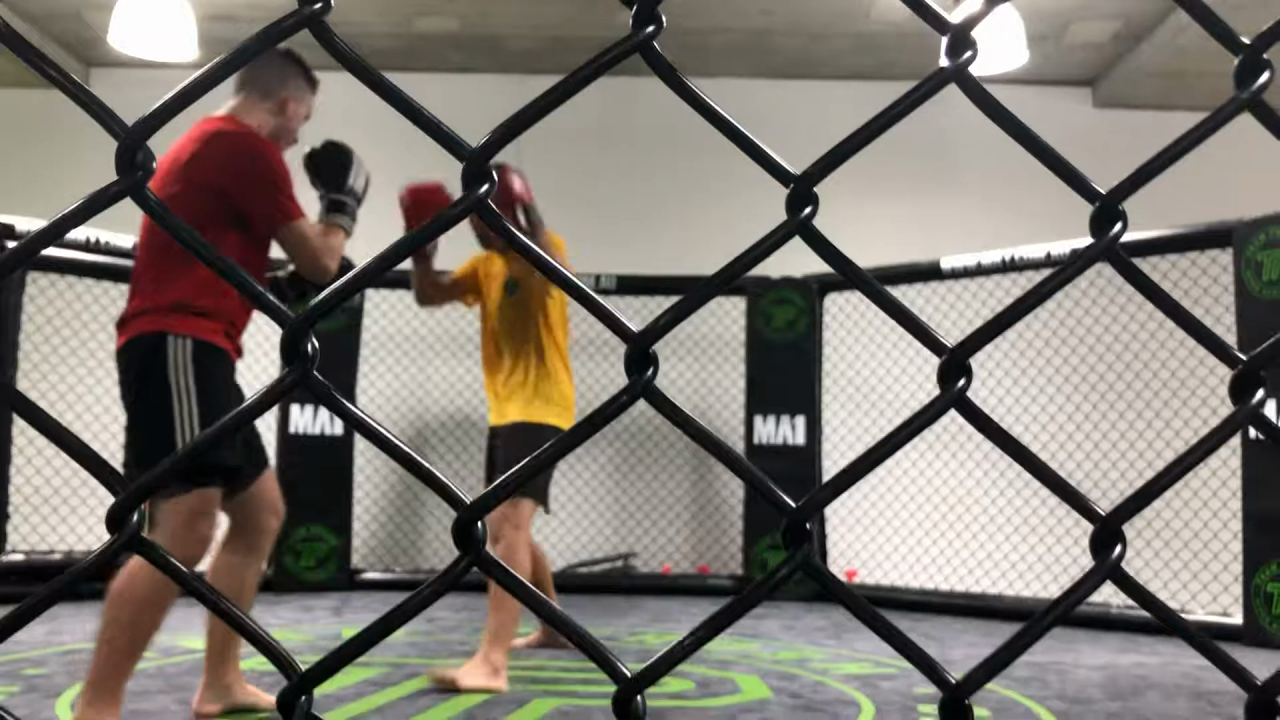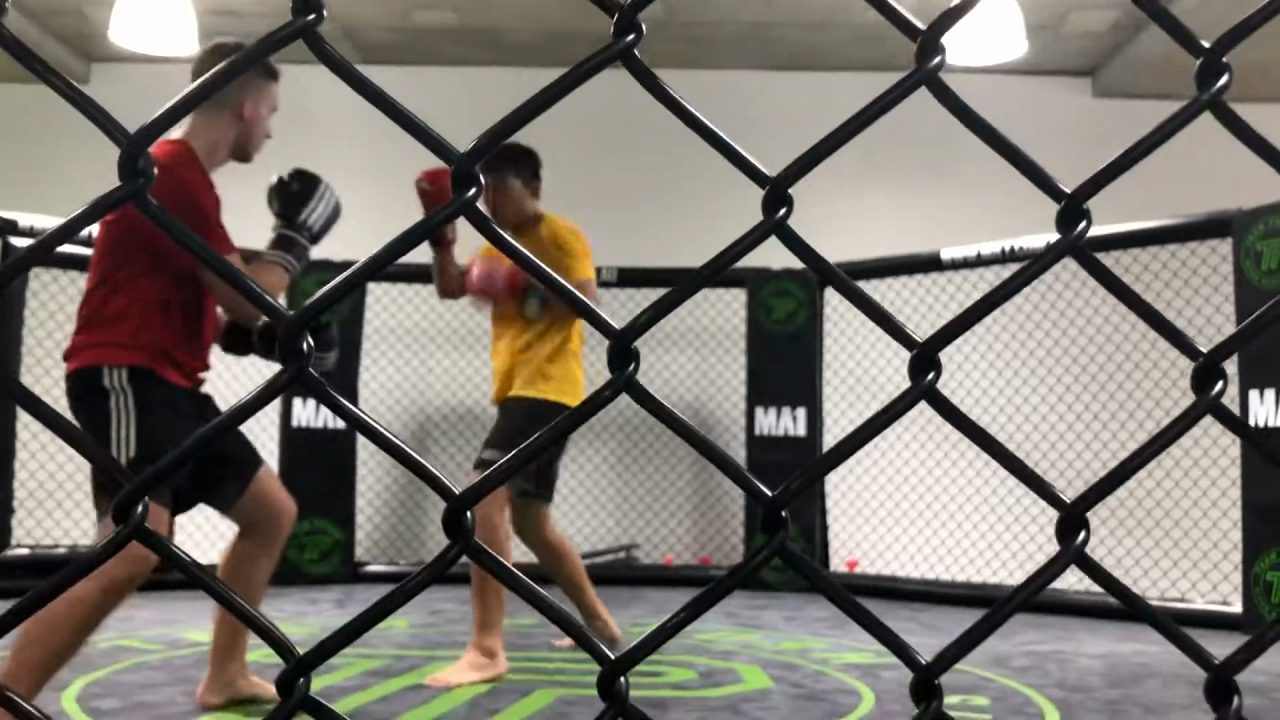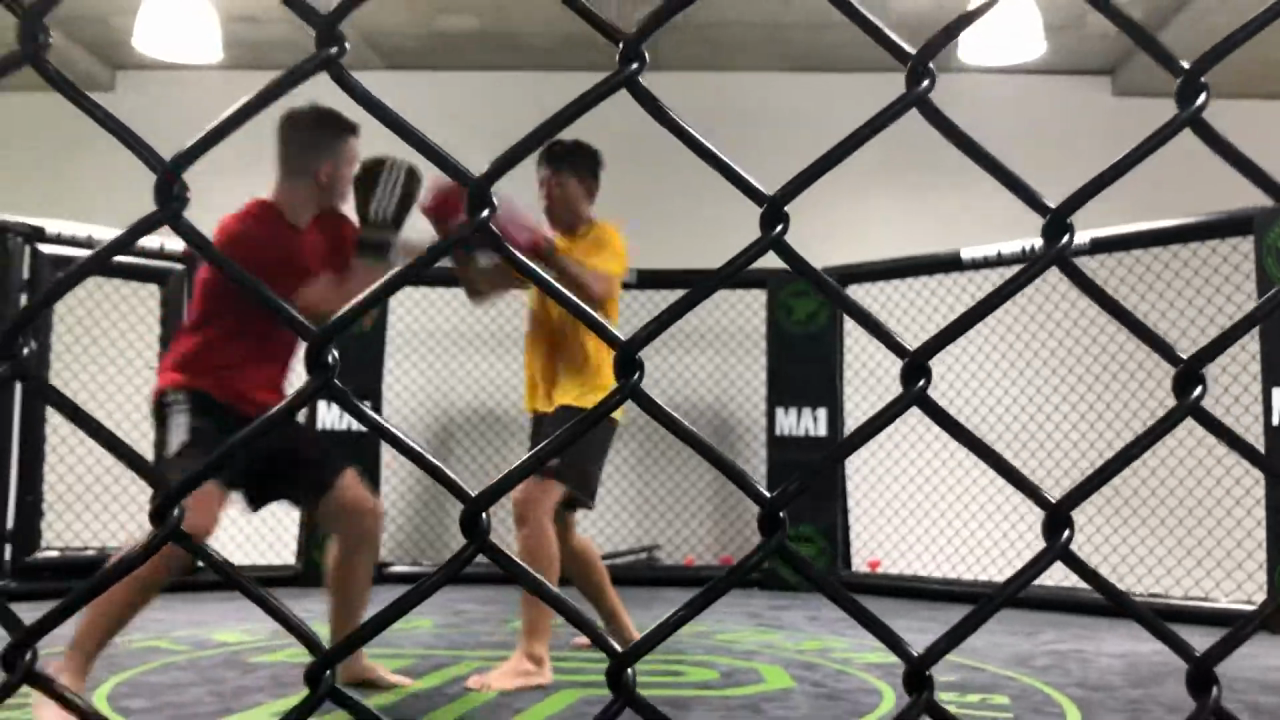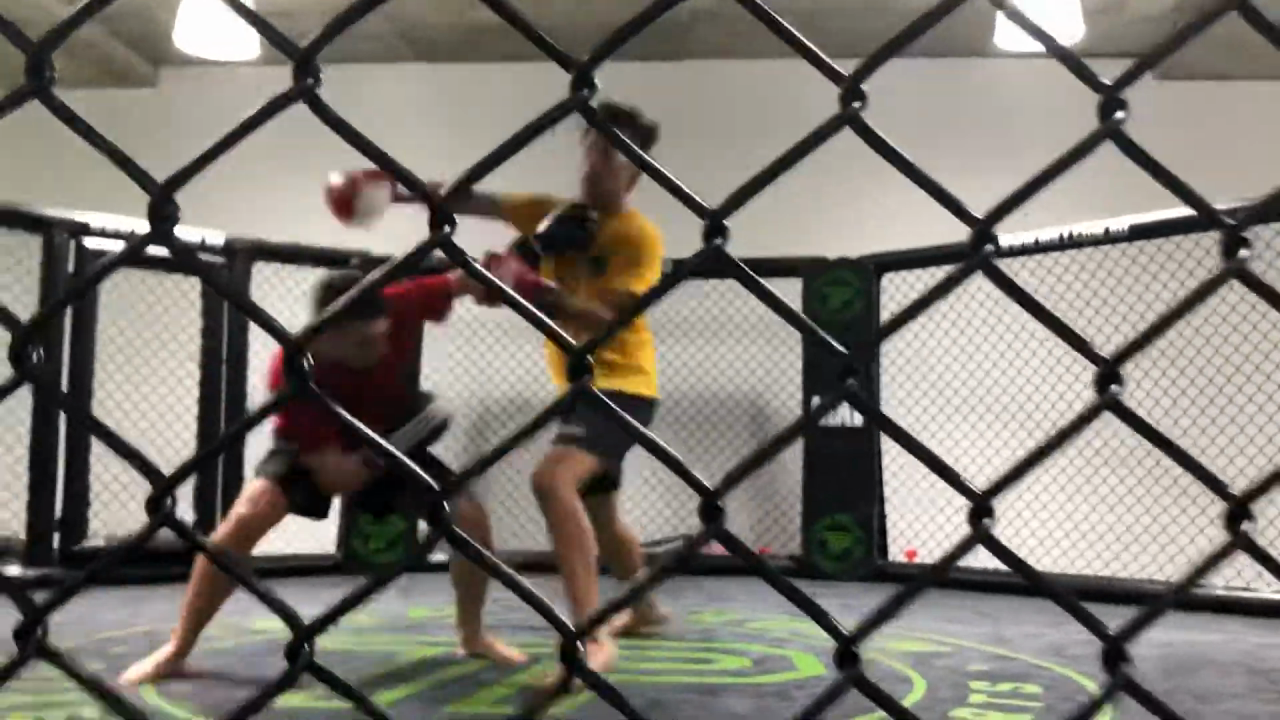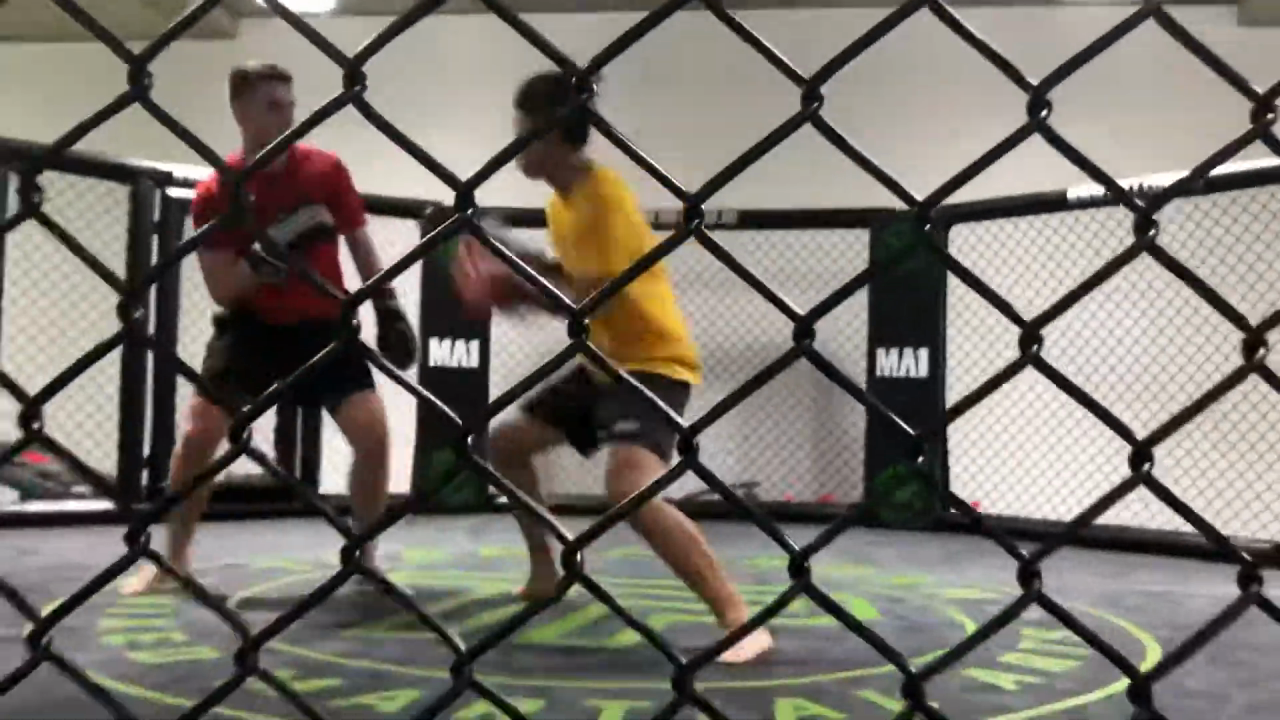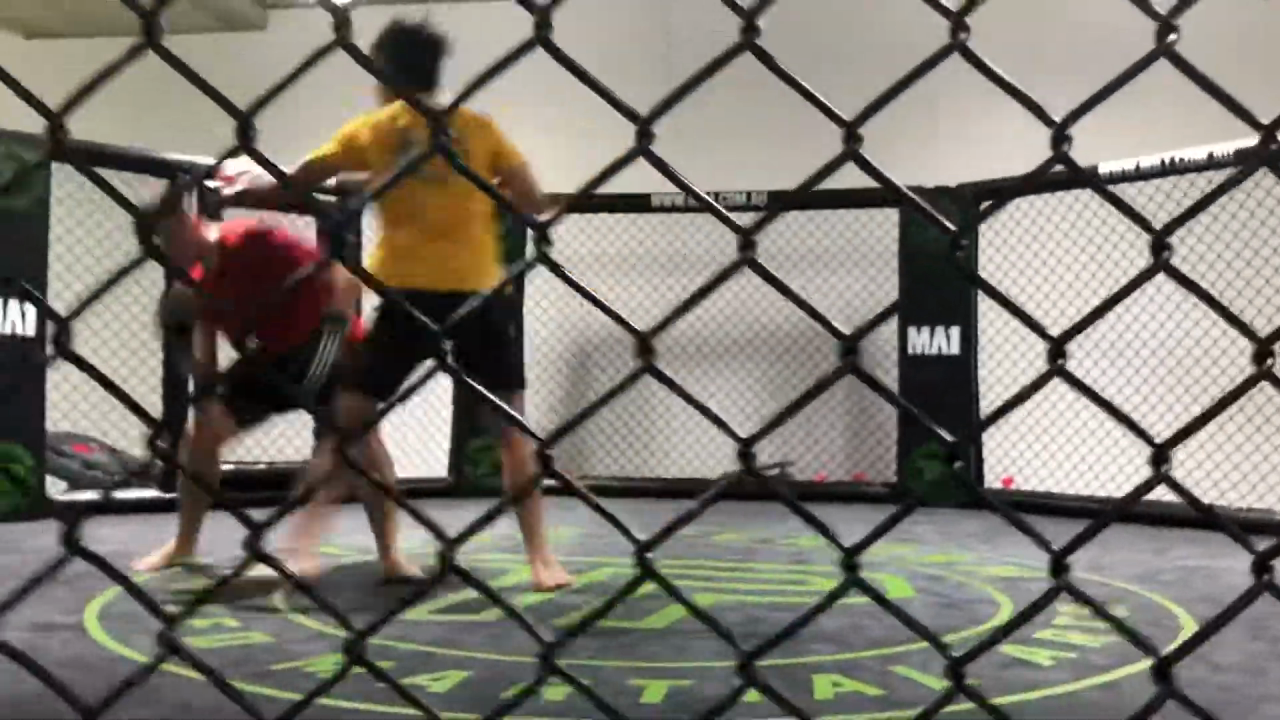
dt=0.4s
person 1, frame 1
left shoulder: (543, 245)
right shoulder: (483, 264)
left elbow: (561, 277)
right elbow: (428, 293)
left wrist: (528, 219)
right wrist: (420, 236)
left hip: (541, 412)
right hip: (507, 413)
left knee: (508, 520)
right knee: (510, 527)
left ankle: (491, 663)
right ankle: (554, 625)
person 1, frame 2
left shoulder: (559, 234)
right shoulder: (500, 244)
left elbow: (588, 301)
right elbow: (449, 286)
left wrist: (526, 289)
right wrist: (440, 228)
left hip: (543, 391)
right hip: (518, 393)
left knee: (484, 499)
right knee: (530, 518)
left ankle: (486, 650)
right ankle: (600, 625)
person 1, frame 3
left shoulder: (604, 237)
right shoulder: (545, 248)
left elbow: (593, 290)
right elbow: (482, 283)
left wrist: (548, 244)
left hip: (589, 401)
right hip: (552, 402)
left knee: (535, 505)
right knee: (558, 525)
left ankle: (533, 656)
right ankle: (621, 628)
person 1, frame 4
left shoulder: (640, 236)
right shoulder: (560, 213)
left elbow: (605, 320)
right elbow: (482, 205)
left wrist: (539, 290)
right wrist: (419, 192)
left hip: (622, 383)
right hip: (577, 382)
left knee: (553, 477)
right knee: (599, 509)
left ankle: (593, 640)
right ankle: (645, 608)
person 1, frame 5
left shoulder: (600, 195)
right shoulder: (569, 197)
left elbow: (600, 294)
left wrist: (501, 287)
right wrist: (505, 270)
left hip: (650, 365)
right hip: (608, 361)
left knee: (627, 486)
right knee: (505, 445)
left ankle: (742, 621)
right ankle: (545, 578)
person 1, frame 6
left shoulder: (369, 130)
right shoulder: (480, 129)
left elbow: (293, 184)
right elbow: (534, 204)
left wrist: (235, 192)
left hip: (411, 294)
right hip: (478, 294)
left knee: (352, 418)
right knee: (509, 426)
right ankle: (540, 558)
person 2, frame 1
left shoulder: (212, 146)
right shoulder: (242, 146)
right elbow: (318, 262)
right wrist: (341, 198)
left hip: (198, 354)
right hip: (177, 349)
left knee: (262, 513)
right knee: (185, 525)
person 2, frame 2
left shoulder: (185, 176)
right shoulder: (173, 172)
right elbow: (249, 299)
left wrist: (258, 339)
right wrist: (298, 233)
left hip: (171, 383)
right hip: (124, 377)
left knee: (273, 512)
right knee: (136, 550)
person 2, frame 3
left shoulder: (323, 223)
right shoulder: (253, 234)
left elbow: (363, 261)
right elbow: (333, 314)
right wrist: (381, 239)
left hip: (262, 408)
right hip: (204, 402)
left knee: (362, 512)
right knee: (187, 528)
left ankle: (344, 657)
person 2, frame 4
left shoulder: (394, 305)
left elbow: (469, 278)
right elbow: (341, 478)
left hip: (387, 438)
right hip: (311, 450)
left knee: (471, 520)
right knee: (243, 522)
left ankle: (471, 636)
right ankle: (175, 651)
person 2, frame 5
left shoulder: (326, 170)
right shoulder: (216, 193)
left elbow: (360, 242)
right elbow: (222, 289)
left wrist: (387, 303)
right wrist: (274, 248)
left hip: (323, 326)
right hip: (252, 327)
left knee: (372, 434)
right knee: (198, 437)
left ankle: (362, 561)
right ankle: (172, 561)
person 2, frame 6
left shoulder: (255, 240)
right shoulder: (194, 287)
left elbow: (340, 280)
right elbow: (203, 367)
left wrist: (332, 331)
left hip: (326, 340)
right hip: (271, 353)
right knee: (201, 432)
left ankle: (389, 553)
right ankle: (183, 544)
